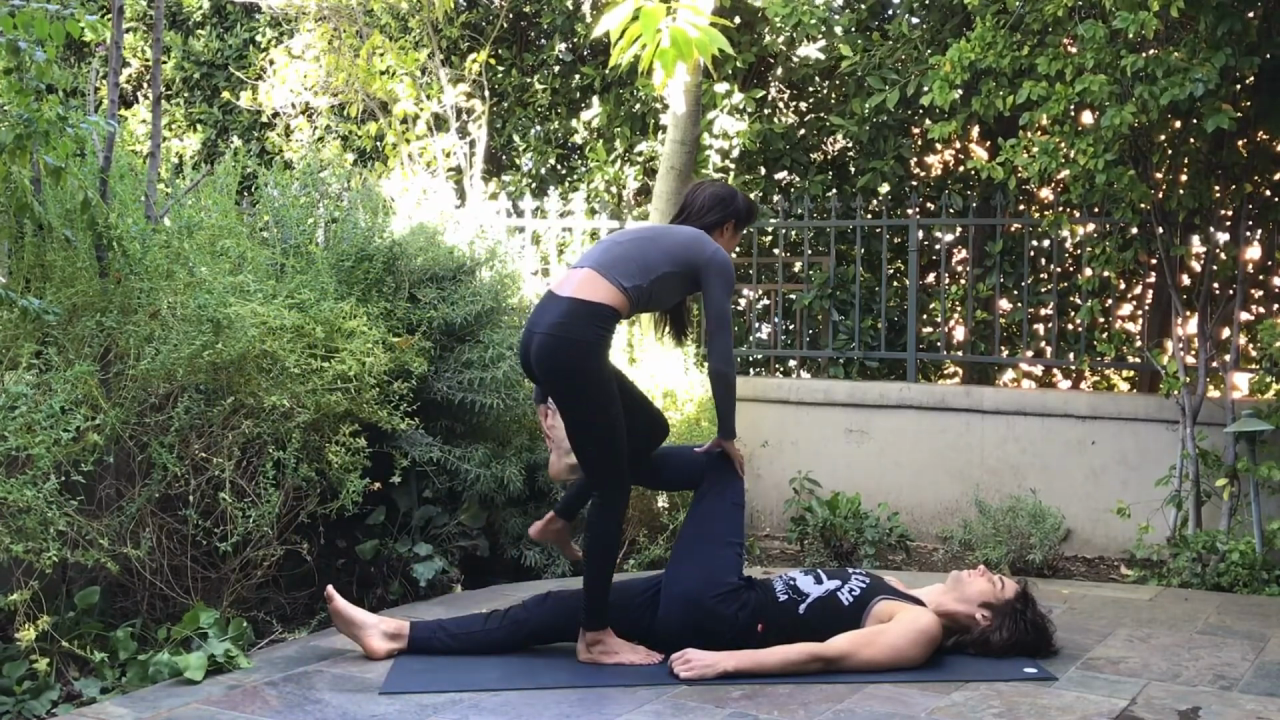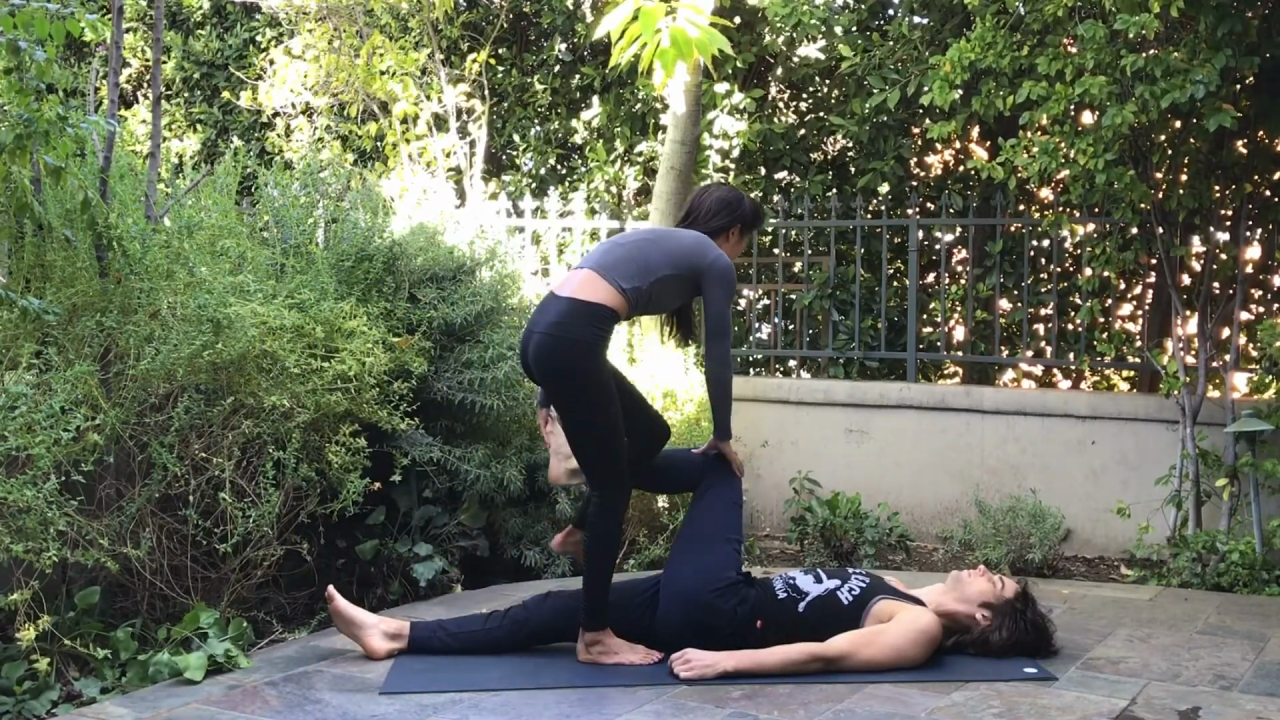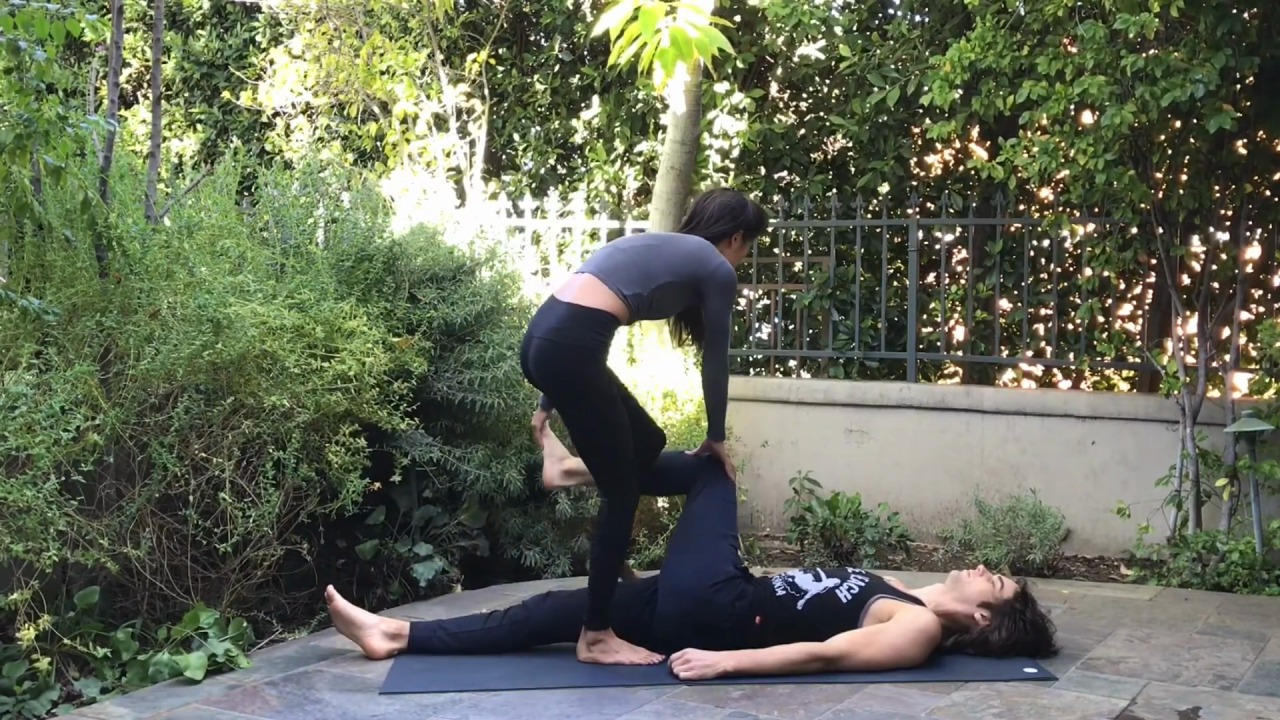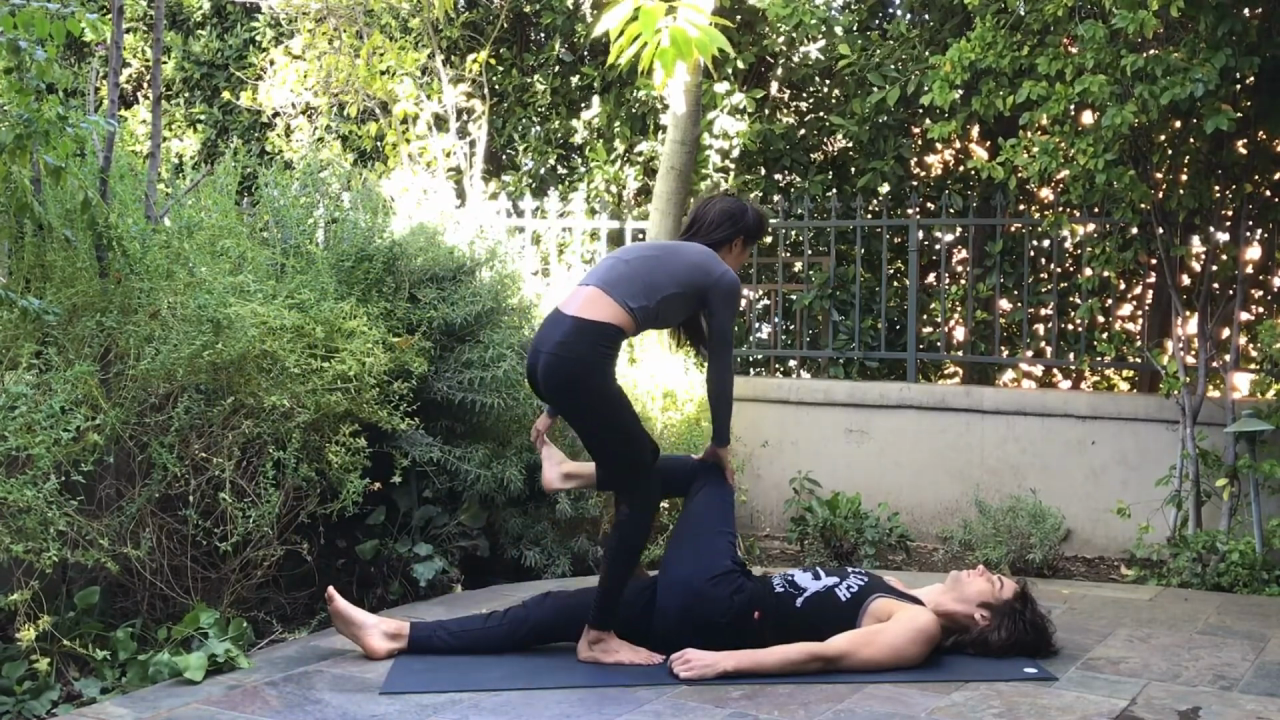
dt=0.2s
person 1, frame 1
left shoulder: (920, 629)
right shoulder: (901, 594)
left elbow: (826, 653)
left wrist: (725, 663)
left hip: (715, 615)
right hip: (706, 606)
left knee: (719, 466)
right knee: (559, 609)
right ankle: (399, 633)
person 1, frame 2
left shoulder: (920, 629)
right shoulder: (901, 593)
left elbow: (826, 654)
left wrist: (724, 663)
left hip: (715, 613)
right hip: (706, 606)
left knee: (717, 468)
right knee: (558, 609)
right ankle: (398, 634)
person 1, frame 3
left shoulder: (917, 628)
right shoulder: (897, 593)
left elbow: (825, 652)
left wrist: (724, 662)
left hip: (716, 609)
right hip: (708, 606)
left knee: (711, 467)
right knee: (560, 609)
left ankle: (582, 469)
right ankle: (399, 633)
person 1, frame 4
left shoulder: (918, 628)
right shoulder: (900, 594)
left elbow: (825, 652)
left wrist: (724, 662)
left hip: (714, 606)
right hip: (706, 604)
left knee: (710, 471)
right knee: (560, 611)
left ankle: (581, 474)
right ankle: (397, 634)
person 2, frame 1
left shoulder: (648, 238)
right shoulder: (712, 256)
right elbow: (720, 359)
left wrist: (548, 399)
right wrist: (726, 436)
left hip: (541, 332)
right hip: (572, 342)
left knee: (647, 430)
right knee: (611, 488)
left ankle: (557, 520)
right ankle: (595, 636)
person 2, frame 2
left shoulder: (654, 240)
right shoulder: (714, 261)
right elbow: (717, 361)
left wrist: (547, 402)
right wrist: (722, 437)
left hip: (543, 332)
right hip: (570, 343)
left knee: (649, 434)
right knee: (612, 487)
left ankle: (577, 533)
right ankle: (594, 636)
person 2, frame 3
left shoulder: (656, 246)
right shoulder: (716, 268)
right elbow: (715, 364)
left wrist: (548, 401)
right wrist: (715, 438)
left hip: (543, 335)
right hip: (570, 348)
left knee: (646, 444)
right knee: (621, 488)
left ankle: (608, 555)
right ankle: (596, 636)
person 2, frame 4
left shoulder: (656, 253)
right shoulder: (720, 277)
right elbow: (720, 370)
left wrist: (553, 407)
right wrist: (719, 444)
left hip: (548, 348)
right hip: (578, 360)
left knee: (639, 458)
right knee: (641, 492)
left ankle: (625, 571)
right ankle: (598, 635)
